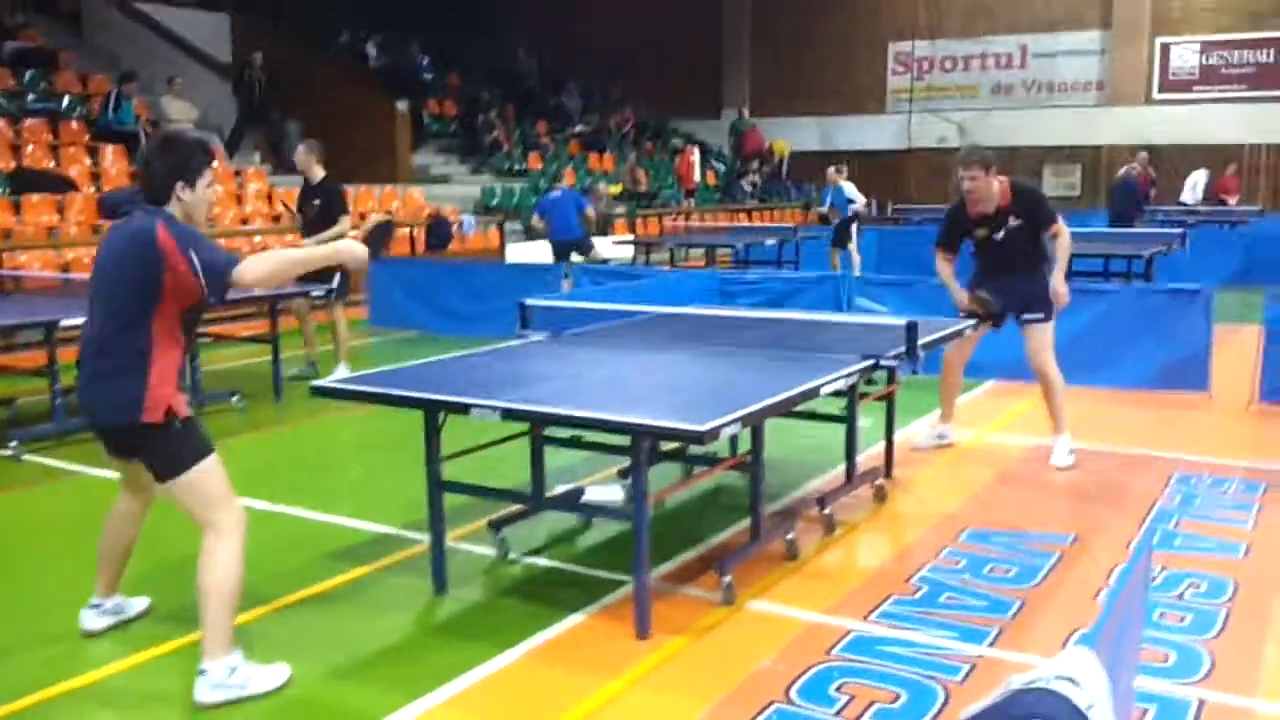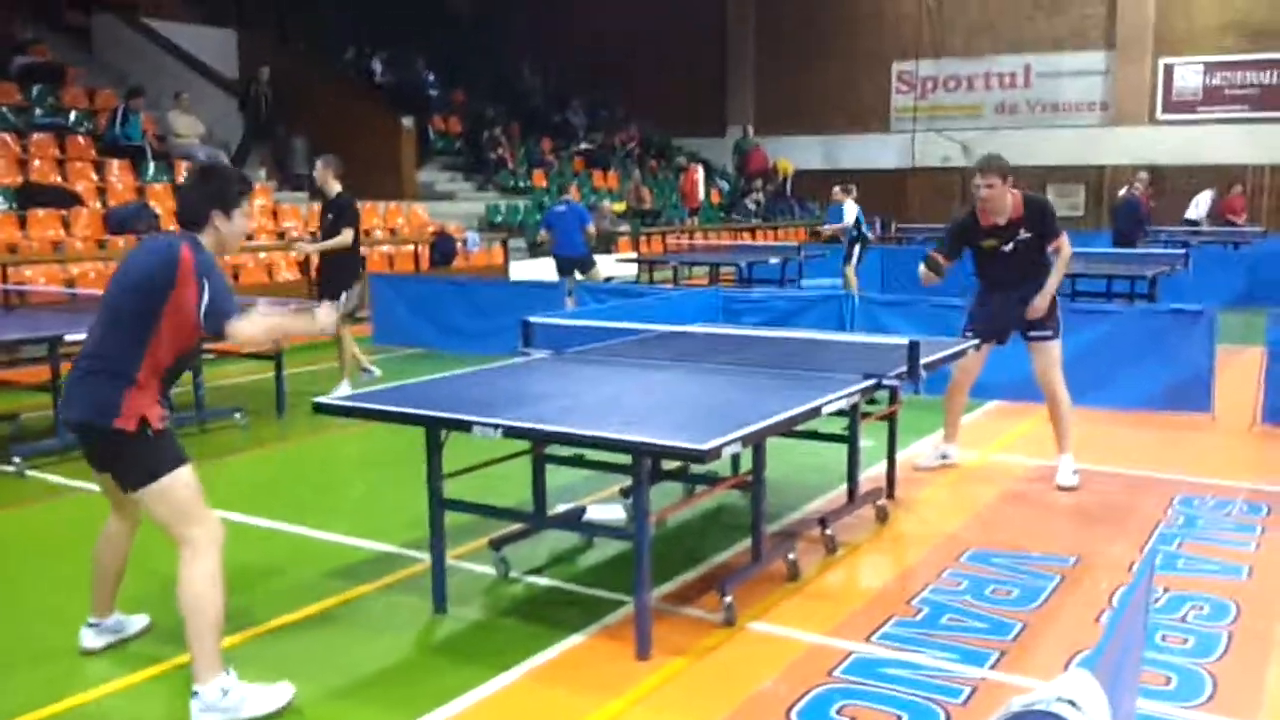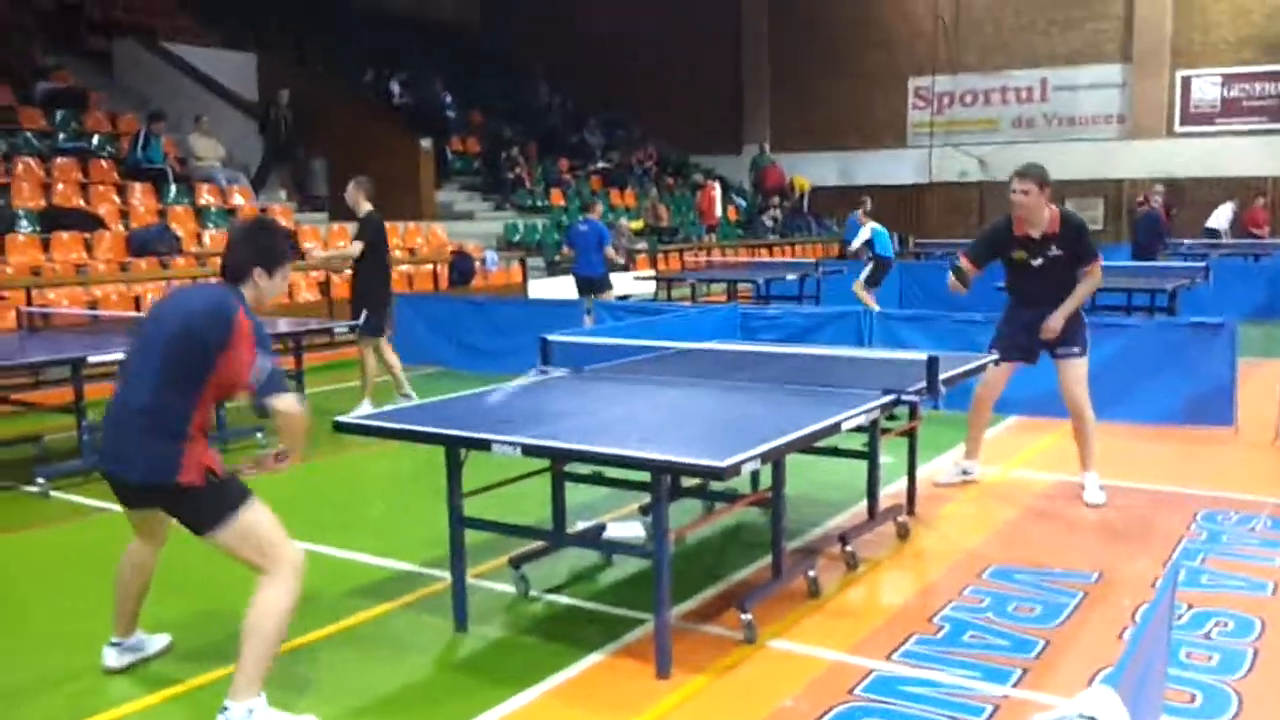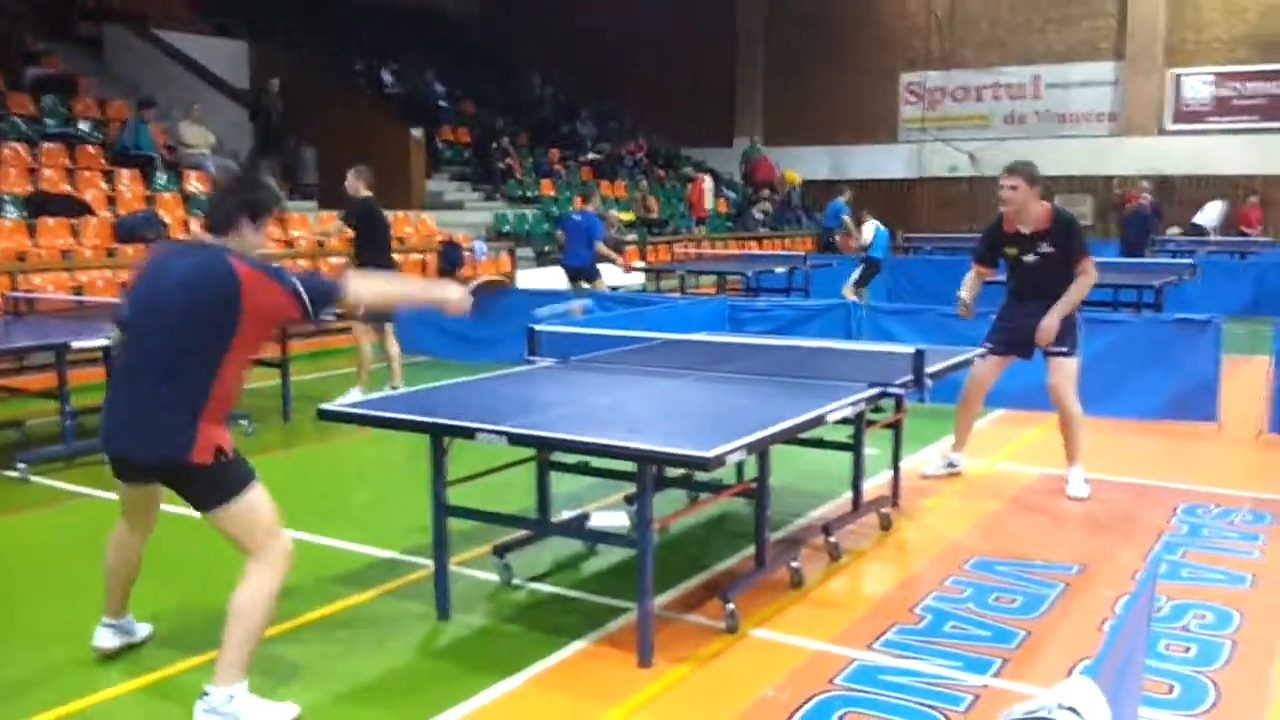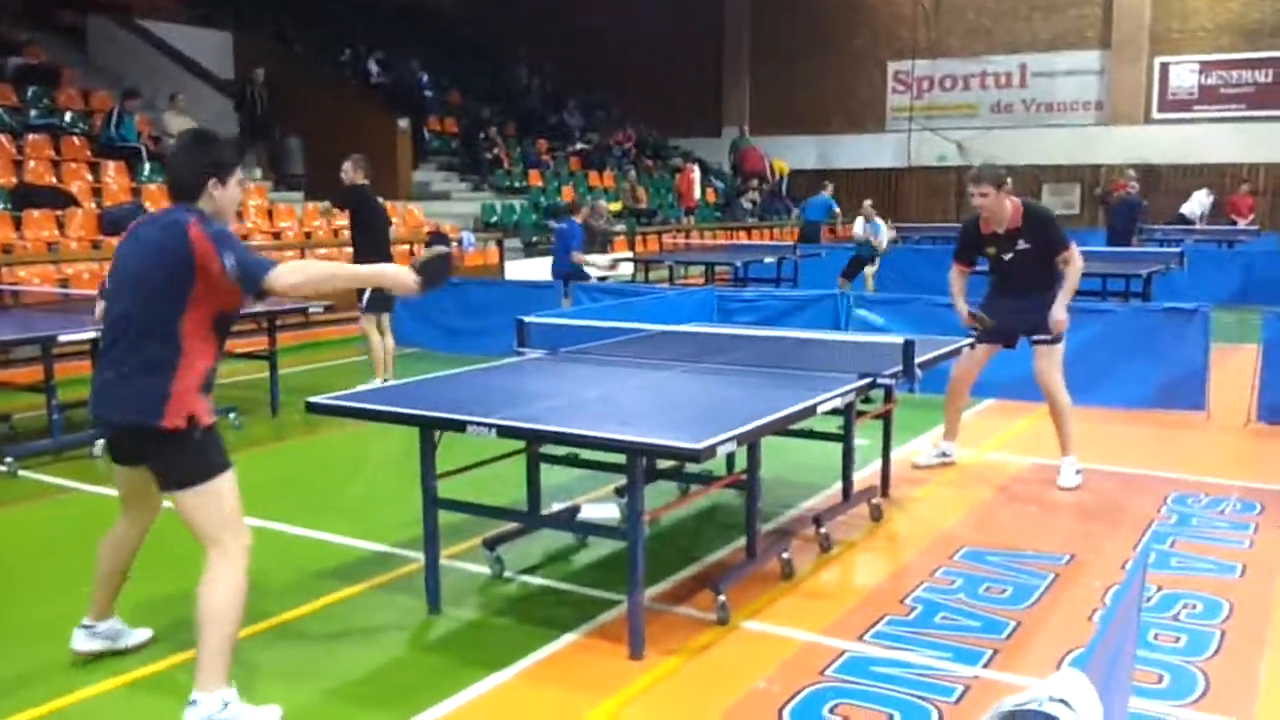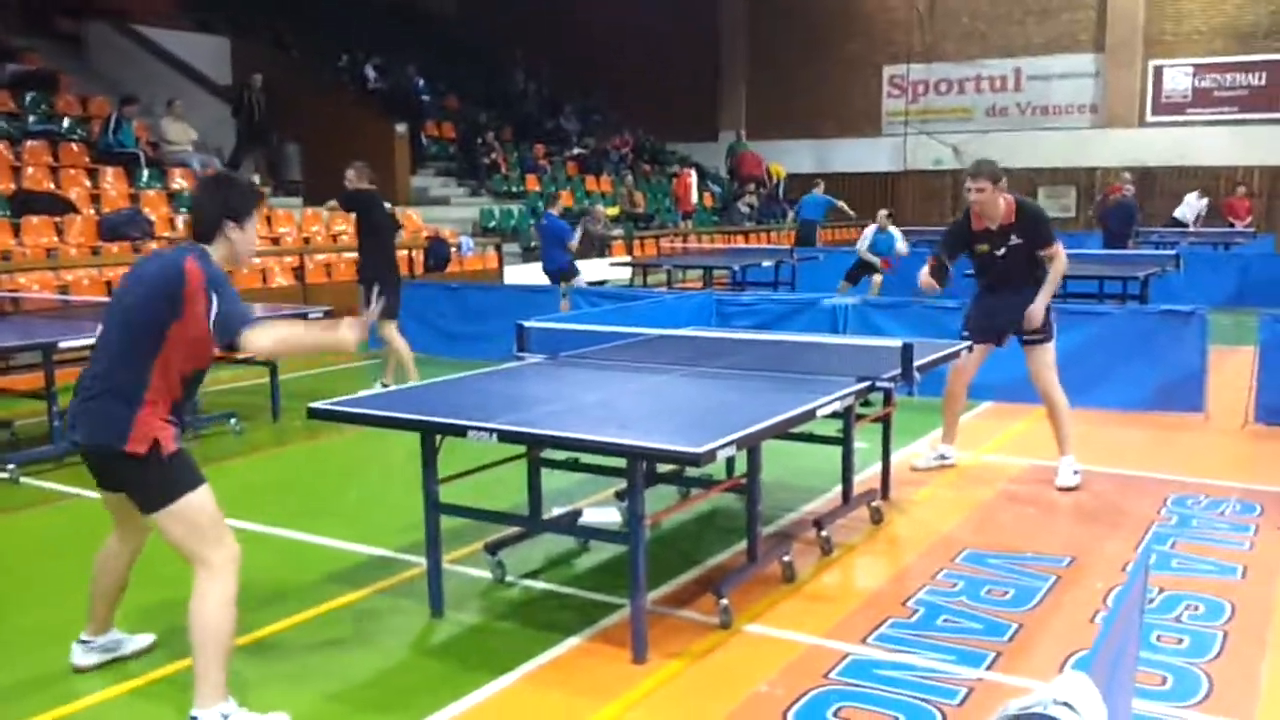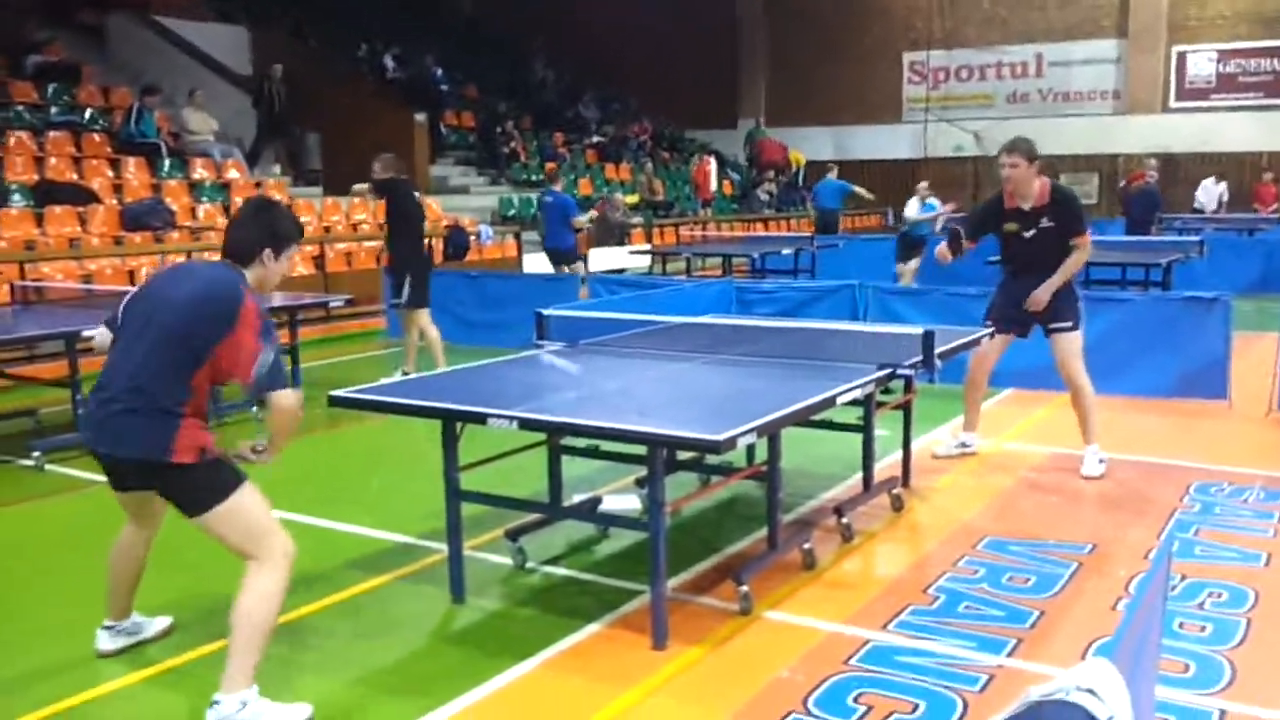
dt=0.2s
person 1, frame 1
left shoulder: (128, 230)
right shoulder: (165, 236)
right elbow: (244, 273)
right wrist: (334, 250)
left hip: (105, 392)
right hip: (146, 400)
left knee: (137, 492)
right knee: (225, 521)
left ankle: (103, 603)
right ankle: (220, 669)
person 1, frame 2
left shoulder: (154, 250)
right shoulder: (188, 257)
right elbow: (241, 328)
right wrist: (310, 320)
left hip: (88, 404)
right hip: (124, 411)
left knee: (127, 511)
right knee: (201, 537)
left ankle: (102, 622)
person 1, frame 3
left shoulder: (182, 298)
right shoulder: (238, 321)
right elbow: (284, 406)
right wrist: (290, 446)
left hip: (118, 451)
right hip: (175, 463)
left knee: (150, 534)
right knee: (285, 565)
left ankle: (124, 642)
person 1, frame 4
left shoulder: (158, 260)
right shoulder: (245, 277)
left elbow: (122, 330)
right elbow: (350, 291)
right wrist: (436, 292)
left hip: (123, 426)
right hip: (188, 441)
left knee: (134, 522)
right knee: (271, 554)
left ankle: (114, 625)
person 1, frame 5
left shoulder: (142, 232)
right shoulder: (199, 234)
left elbow: (106, 313)
right elbow: (280, 279)
right wrist: (378, 274)
left hip: (117, 400)
right hip: (169, 407)
left knee: (137, 516)
right knee: (231, 546)
left ankle: (97, 627)
person 1, frame 6
left shoulder: (156, 264)
right shoulder: (196, 273)
left elbow: (117, 338)
right elbow: (254, 340)
right wrist: (333, 336)
left hip: (94, 422)
right hip: (135, 431)
left knee: (130, 530)
right knee: (218, 560)
left ankle: (94, 640)
person 1, frame 7
left shoulder: (171, 277)
right shoulder: (242, 307)
left elbow: (108, 337)
right elbow: (284, 402)
right wrist: (273, 444)
left hip: (105, 426)
right hip: (166, 442)
left knee: (144, 519)
right knee: (273, 553)
left ankle: (118, 626)
person 2, frame 1
left shoulder: (1027, 195)
right shoulder: (959, 214)
left elbow: (1062, 235)
right elbow: (944, 259)
left wrist: (1059, 278)
right wrist: (957, 292)
left hip: (1033, 282)
right hip: (987, 285)
left knee: (1042, 361)
right knee: (953, 355)
left ankle: (1062, 440)
right ankle: (944, 428)
person 2, frame 2
left shoulder: (1037, 208)
right shoulder: (968, 223)
left elbow: (1062, 250)
right elbow: (936, 261)
left wrist: (1046, 293)
right wrist: (928, 271)
left hip: (1035, 298)
right hip: (992, 298)
left knee: (1050, 378)
right knee: (961, 374)
left ankle: (1066, 460)
right ankle: (947, 448)
person 2, frame 3
left shoulder: (1072, 226)
right shoulder: (1000, 231)
left elbow: (1093, 275)
right elbow: (964, 267)
left wrist: (1061, 313)
right wrist: (956, 279)
left hip: (1064, 316)
right hip: (1019, 315)
left knee: (1075, 397)
right knee: (984, 390)
left ankle: (1090, 477)
right ankle: (968, 465)
person 2, frame 4
left shoulder: (1063, 224)
right shoulder: (997, 230)
left elbow: (1087, 275)
right elbow: (978, 272)
left wrist: (1054, 317)
right wrist: (967, 294)
left hip: (1056, 315)
right hip: (1015, 310)
left knee: (1062, 391)
right knee: (974, 383)
left ankle: (1075, 470)
right ankle: (955, 457)
person 2, frame 5
left shoulder: (1038, 218)
right shoulder: (972, 230)
left elbow: (1074, 262)
right elbow: (959, 270)
left wrist: (1060, 306)
right wrist: (962, 305)
left hip: (1042, 302)
right hip: (999, 302)
left knee: (1050, 380)
right knee: (961, 372)
left ankle: (1069, 461)
right ankle: (947, 446)
person 2, frame 6
left shoulder: (1029, 214)
right shoulder: (964, 226)
left elbow: (1058, 259)
right elbow: (936, 263)
left wrist: (1040, 303)
right wrist: (927, 277)
left hip: (1031, 302)
right hip: (989, 300)
left knee: (1045, 381)
right knee: (957, 374)
left ankle: (1067, 461)
right ankle: (946, 449)
person 2, frame 7
left shoulder: (1062, 199)
right shoulder: (994, 206)
left elbow: (1082, 248)
right elbow: (961, 243)
left wrist: (1049, 286)
right wrist: (944, 250)
left hip: (1056, 289)
right hip: (1013, 289)
left knee: (1071, 368)
right knee: (978, 362)
left ankle: (1093, 450)
right ankle: (968, 437)
person 3, frame 1
left shoulder: (333, 188)
right shoulder: (306, 188)
left elbow: (345, 225)
left wrist: (314, 240)
right wrist: (293, 221)
left knee: (335, 311)
right knee: (299, 306)
left ankle: (342, 366)
right ankle: (310, 363)
person 3, frame 2
left shoulder: (345, 202)
right shoulder: (328, 203)
left elbow: (347, 239)
left wrist: (312, 247)
right wrist: (311, 245)
left hip: (345, 276)
right hip: (329, 274)
left knee: (341, 327)
left ankle: (345, 382)
right ankle: (365, 366)
person 3, frame 3
left shoulder: (369, 220)
right shoulder: (370, 220)
left elbow: (354, 251)
left wrist: (324, 256)
right wrist: (337, 261)
left hip: (371, 294)
right hip: (374, 293)
left knee: (365, 347)
right knee: (380, 345)
left ankle: (367, 402)
right ankle: (406, 393)
person 3, frame 4
left shoulder: (361, 205)
right shoulder: (374, 208)
left elbow: (333, 230)
left wrist: (321, 231)
right wrist: (353, 261)
left knee: (362, 332)
right knee: (386, 334)
left ankle: (360, 389)
right ankle: (397, 386)
person 3, frame 5
left shoulder: (355, 191)
right shoulder: (375, 198)
left elbow: (325, 208)
right elbow: (387, 230)
left wrist: (329, 206)
left knee: (368, 325)
right knee: (383, 326)
left ankle: (381, 379)
right ankle: (385, 379)
person 3, frame 6
left shoulder: (361, 196)
right shoulder: (383, 203)
left elbow: (330, 206)
right elbow: (396, 233)
left hip: (379, 276)
right hip: (387, 274)
left knee: (389, 332)
right knee: (386, 332)
left ankle: (414, 381)
right ankle: (386, 384)
person 3, frame 7
left shoulder: (395, 186)
right shoulder: (407, 190)
left elbow: (359, 189)
left wrist: (357, 189)
right wrist: (391, 241)
left hip: (410, 266)
right hip: (411, 264)
left knee: (422, 321)
right knee: (408, 320)
left ankle: (442, 371)
right ankle: (408, 371)
